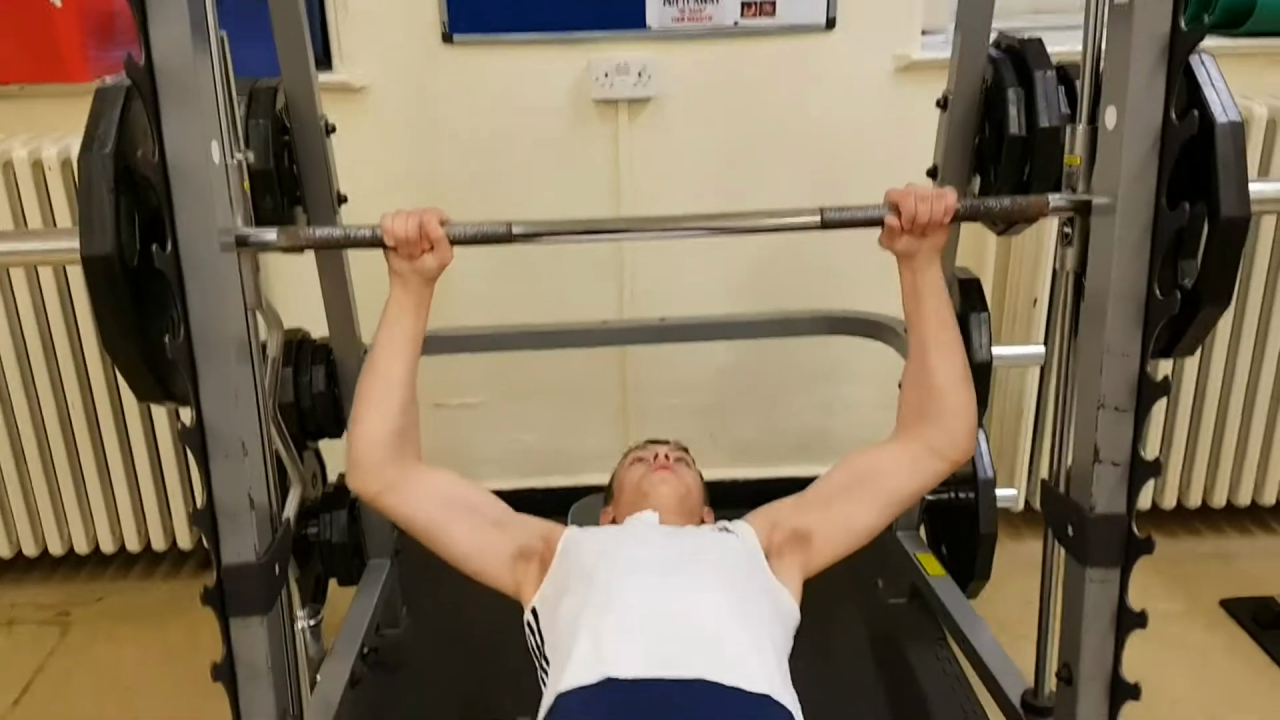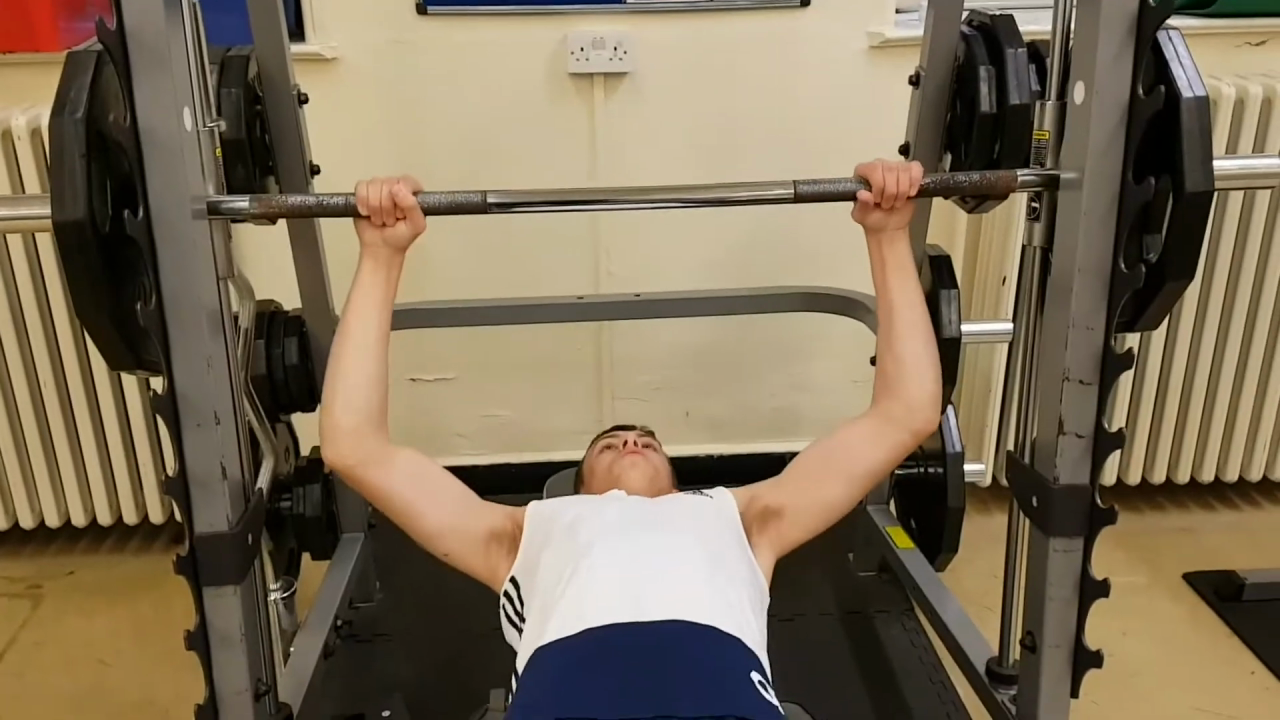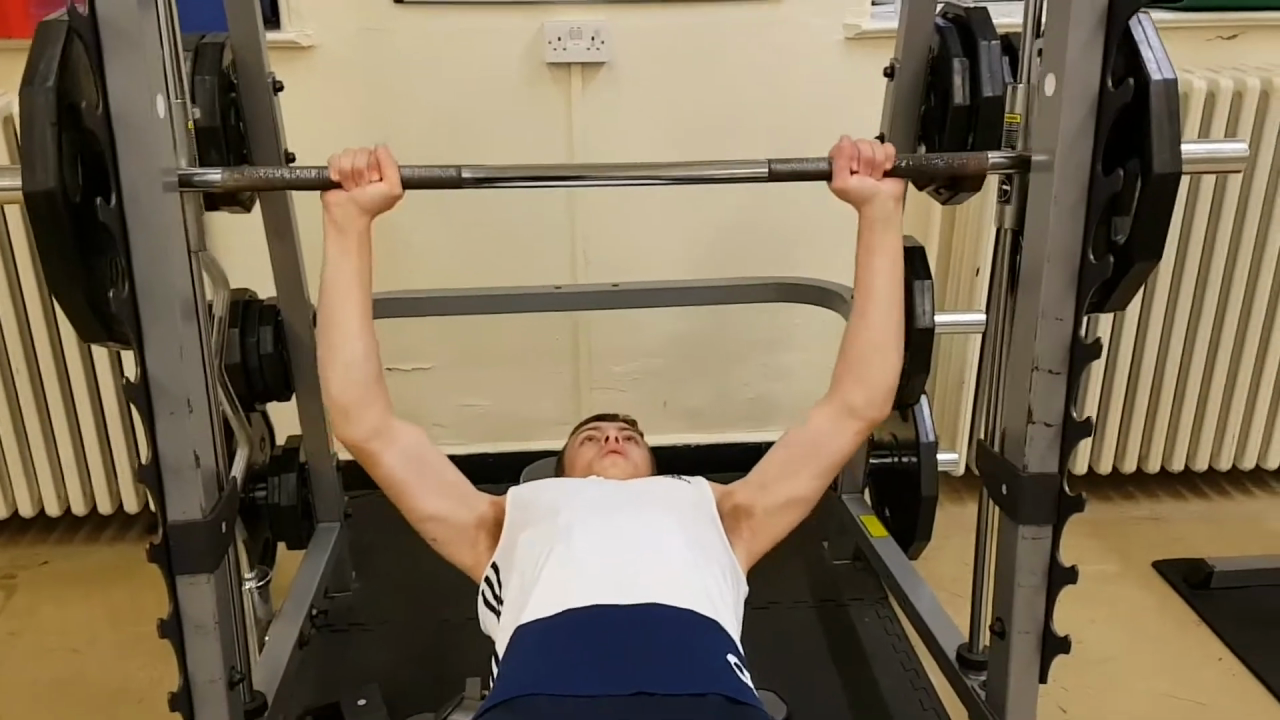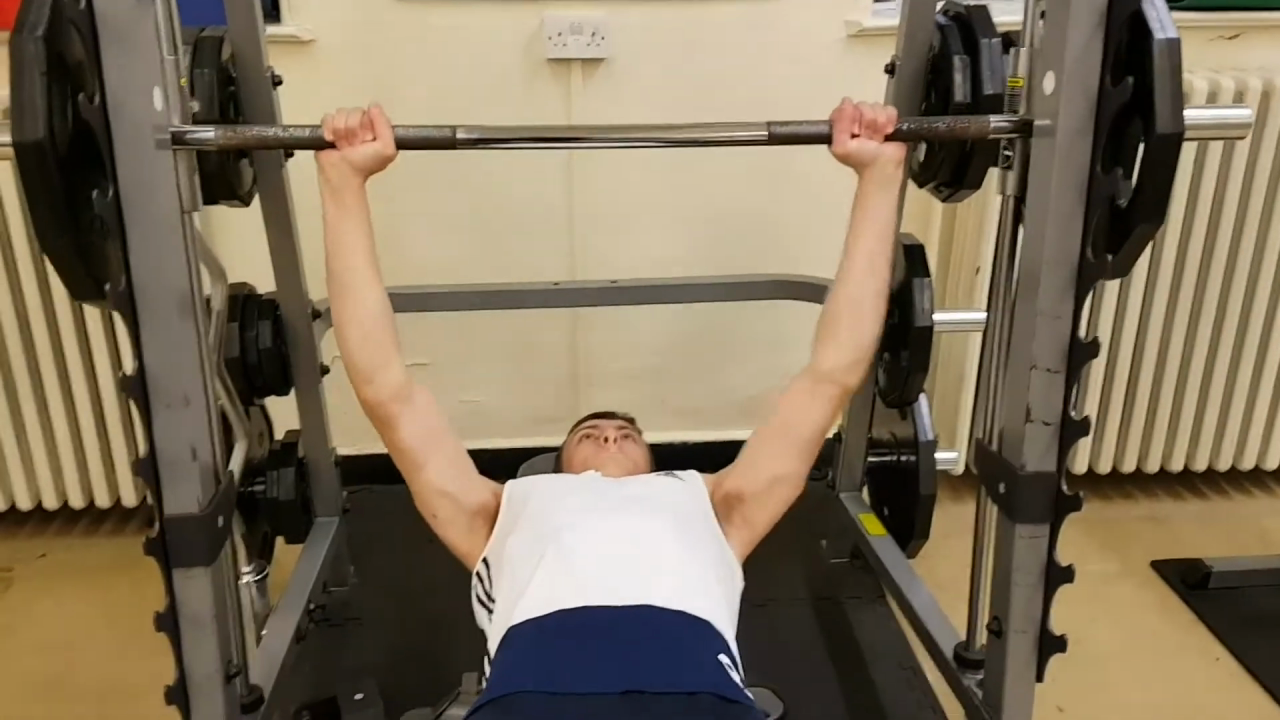
dt=0.7s
person 1, frame 1
left shoulder: (762, 545)
right shoulder: (557, 554)
left elbow: (937, 442)
right elbow: (381, 469)
left wrist: (919, 262)
right wrist: (412, 285)
person 1, frame 2
left shoulder: (735, 516)
right shoulder: (528, 530)
left elbow: (906, 415)
right elbow: (354, 444)
left wrist: (887, 235)
right wrist: (382, 253)
person 1, frame 3
left shoulder: (712, 509)
right shoulder: (510, 516)
left elbow: (859, 402)
right elbow: (362, 420)
left wrist: (878, 208)
right wrist: (349, 219)
person 1, frame 4
left shoulder: (705, 501)
right shoulder: (509, 508)
left elbow: (832, 371)
right elbow: (382, 383)
left wrist: (879, 175)
right wrist: (343, 180)
